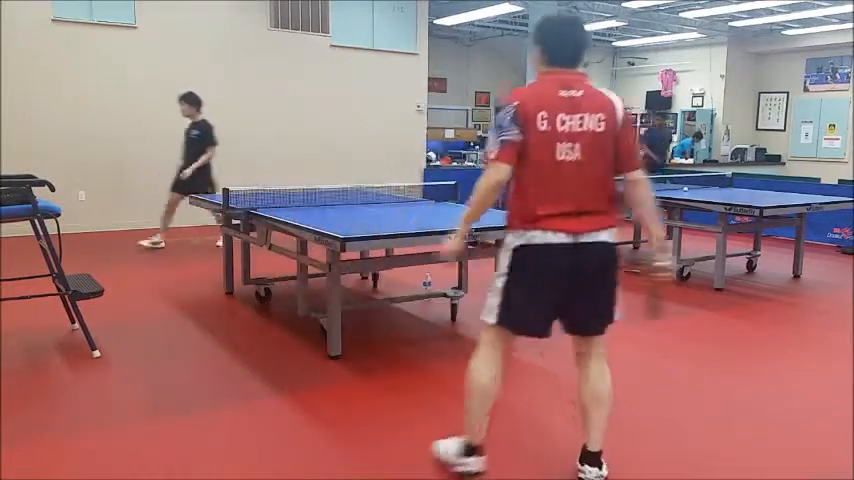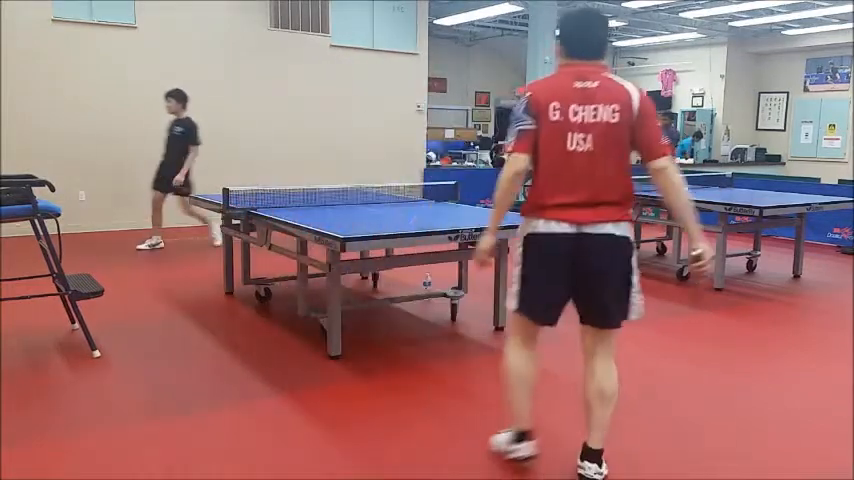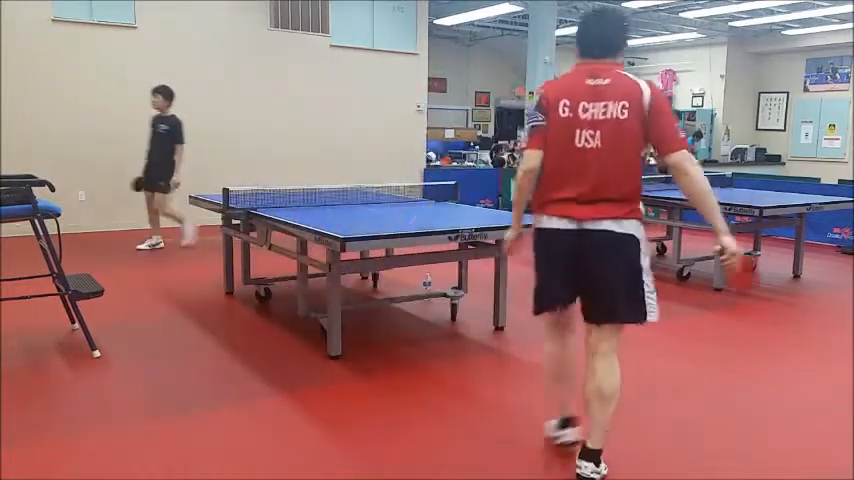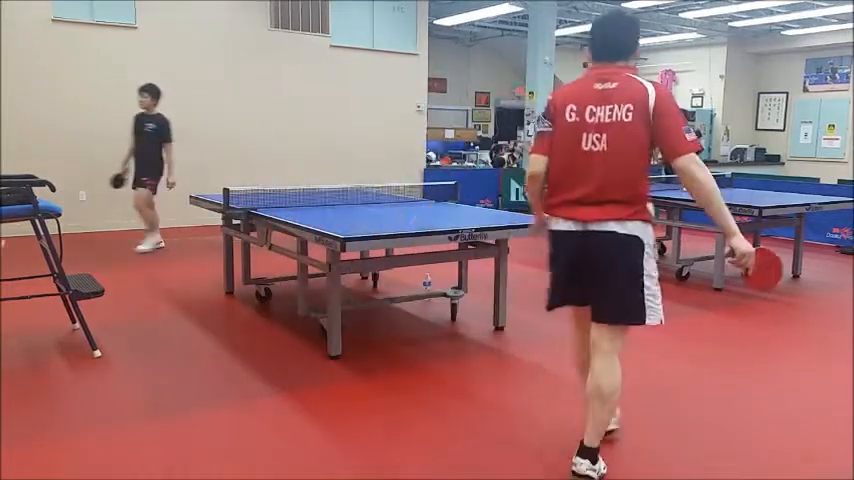
dt=0.1s
person 1, frame 1
left shoulder: (521, 102)
right shoulder: (612, 106)
left elbow: (497, 176)
right elbow: (635, 184)
left wrist: (460, 233)
right wrist: (655, 242)
left hip: (536, 244)
right hip: (597, 244)
left knee: (491, 346)
right knee: (591, 354)
person 1, frame 2
left shoulder: (536, 95)
right shoulder: (632, 97)
left elbow: (515, 168)
right elbow: (664, 172)
left wrist: (491, 230)
right wrist: (696, 236)
left hip: (547, 232)
right hip: (609, 235)
left knee: (521, 336)
right knee: (600, 350)
left ankle: (520, 435)
person 1, frame 3
left shoulder: (551, 93)
right shoulder: (644, 94)
left elbow: (529, 165)
right elbow: (682, 165)
left wrist: (516, 222)
right wrist: (721, 231)
left hip: (555, 228)
right hip: (616, 231)
left knee: (557, 330)
right knee: (605, 348)
left ankle: (564, 420)
person 1, frame 4
left shoulder: (561, 98)
right shoulder: (652, 95)
left elbow: (536, 170)
right elbow: (689, 169)
left wrist: (539, 215)
right wrist: (732, 233)
left hip: (567, 230)
right hip: (623, 232)
left knee: (586, 330)
right knee: (608, 347)
left ankle: (602, 416)
person 2, frame 1
left shoulder: (206, 127)
right shoulder: (191, 127)
left elbow: (211, 153)
left wrist: (193, 168)
left hip: (201, 174)
right hip: (185, 172)
right knee: (170, 204)
right ankle: (158, 238)
person 2, frame 2
left shoulder: (189, 125)
right shoulder: (173, 124)
left elbow: (193, 152)
left wrist: (182, 173)
left hip: (179, 172)
right hip: (165, 169)
left knee: (187, 209)
right knee: (156, 203)
left ankle: (212, 227)
right ankle: (156, 239)
person 2, frame 3
left shoulder: (174, 123)
right shoulder: (155, 120)
left elbow: (179, 150)
left wrist: (176, 174)
right wrist: (146, 167)
left hip: (165, 170)
right hip: (152, 169)
left knee: (161, 208)
right knee: (149, 204)
left ankle: (186, 224)
right ankle: (156, 238)
person 2, frame 4
left shoulder: (161, 122)
right shoulder: (138, 118)
left elbow: (168, 149)
left wrist: (171, 174)
right wrist: (125, 164)
left hip: (152, 169)
right hip: (140, 168)
left knee: (139, 203)
right knee: (149, 204)
left ankle: (153, 235)
right ankle: (156, 238)
